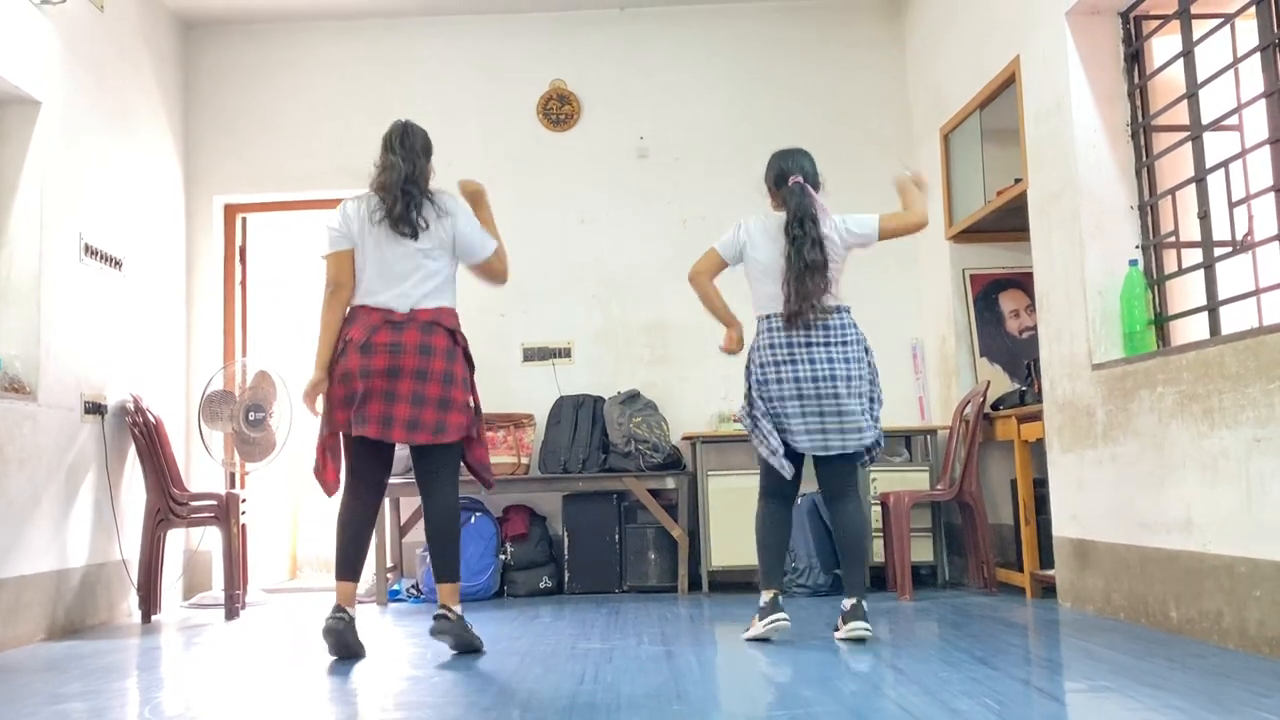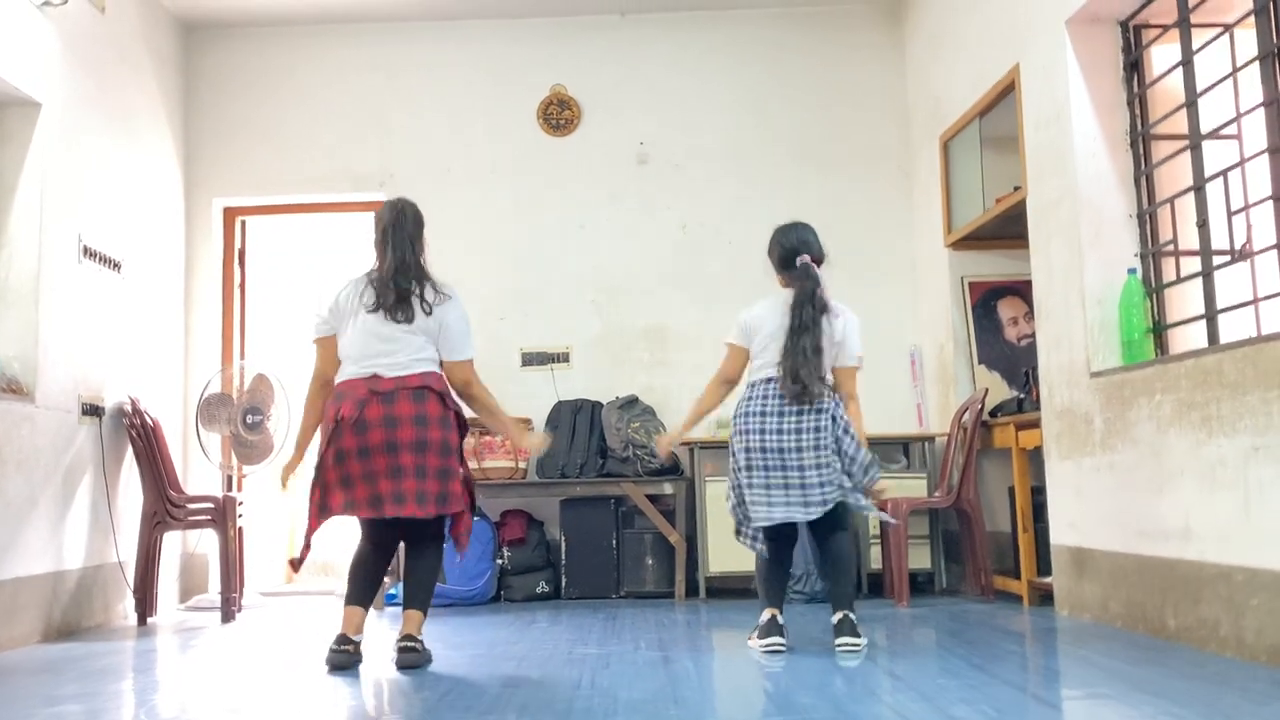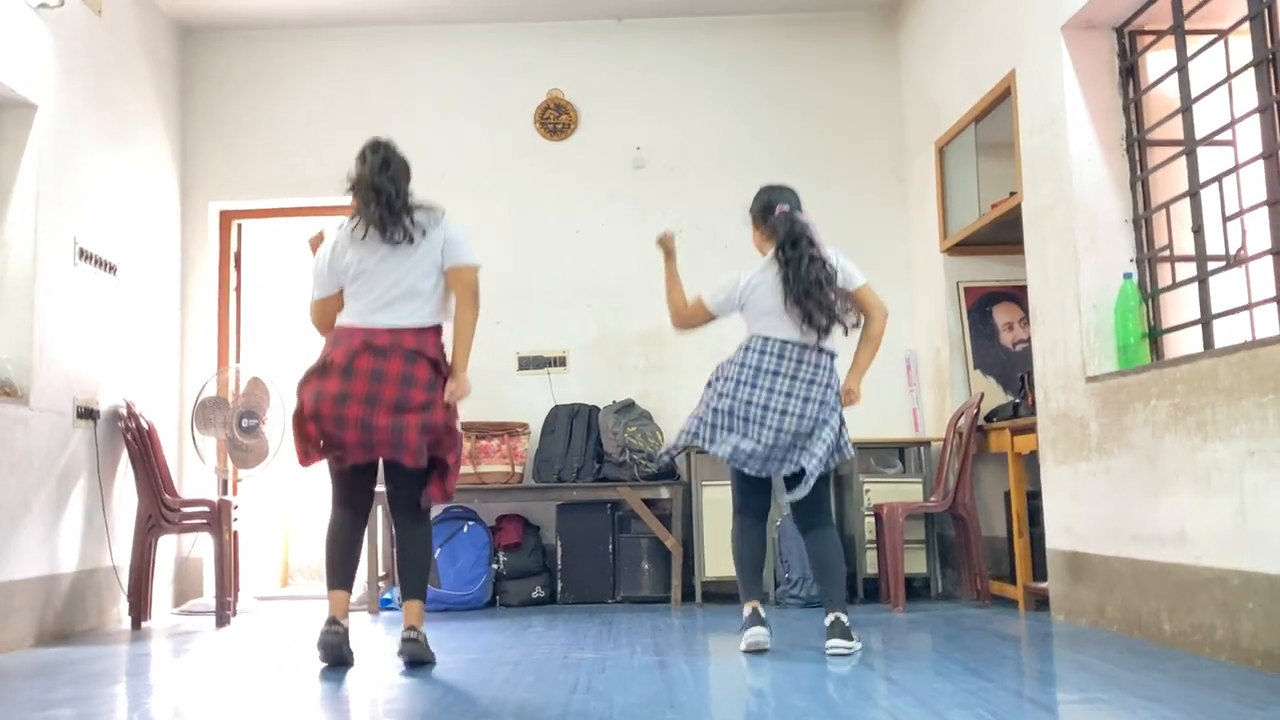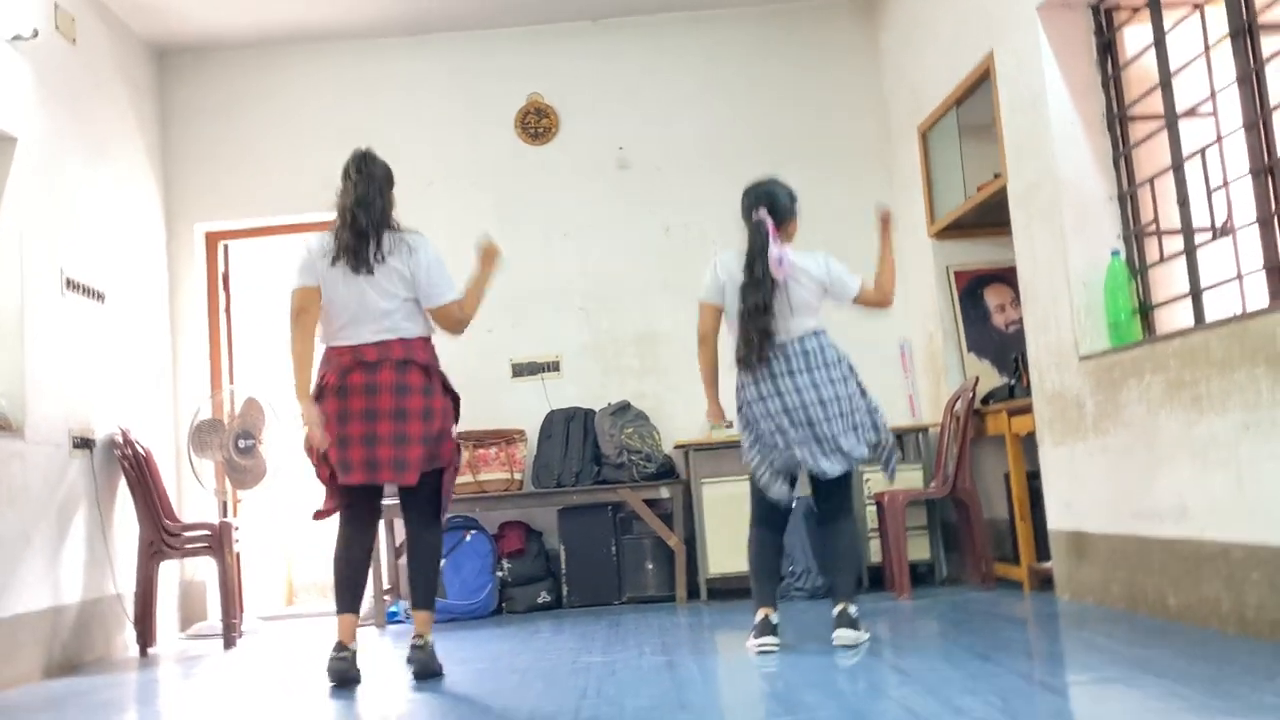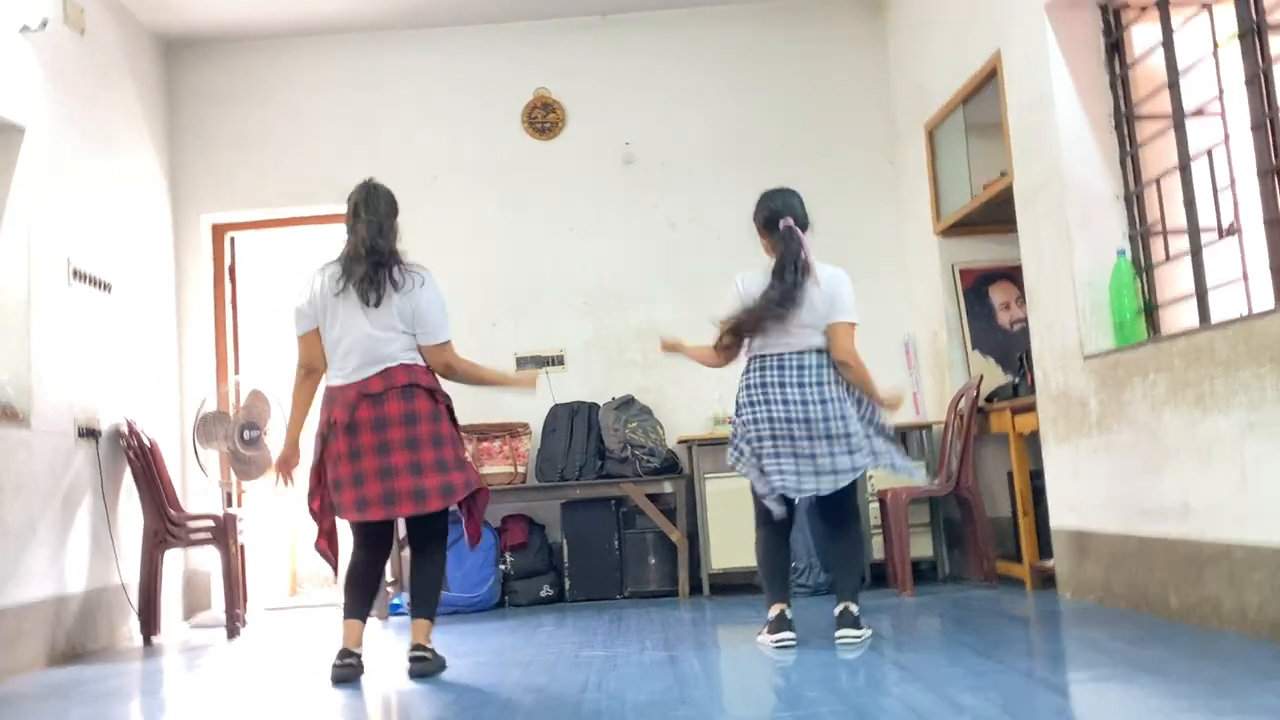
dt=0.4s
person 1, frame 1
left shoulder: (350, 214)
right shoulder: (449, 212)
left elbow: (337, 291)
right elbow: (498, 272)
left wrist: (320, 367)
right wrist: (481, 205)
left hip: (365, 348)
right hip: (431, 349)
left knee: (363, 487)
right knee: (439, 484)
left ankle: (342, 611)
right ankle: (448, 608)
person 1, frame 2
left shoulder: (346, 295)
right shoulder: (442, 299)
left elbow: (323, 377)
right elbow: (461, 379)
left wrist: (299, 447)
right wrist: (511, 427)
left hip: (355, 417)
right hip: (421, 417)
left knee: (376, 539)
right knee: (425, 536)
left ankle: (348, 638)
right ankle: (410, 637)
person 1, frame 3
left shoulder: (342, 238)
right shoulder: (439, 226)
left elbow: (324, 319)
right elbow: (465, 296)
left wrist: (320, 260)
right wrist: (459, 370)
left hip: (350, 367)
right hip: (414, 367)
left knee: (350, 502)
right knee: (411, 503)
left ankle: (337, 620)
right ankle: (412, 626)
person 1, frame 4
left shoulder: (317, 251)
right shoulder: (413, 248)
left elbow: (302, 322)
right elbow: (454, 322)
left wrist: (305, 397)
right wrist: (484, 272)
left hip: (345, 389)
right hip: (407, 383)
left knee: (357, 520)
right knee: (422, 516)
left ankle: (345, 643)
right ankle: (421, 636)
person 1, frame 5
left shoulder: (321, 283)
right shoulder: (416, 282)
left elbow: (310, 368)
right elbow: (441, 361)
left wrist: (291, 439)
right wrist: (506, 378)
left hip: (348, 419)
right hip: (411, 409)
left knee: (370, 544)
right knee: (428, 536)
left ankle: (350, 648)
right ankle: (422, 645)
person 2, frame 1
left shoulder: (750, 230)
right shoulder: (840, 228)
left elbow: (699, 275)
right elbow: (915, 219)
left wrist: (731, 327)
right wrist: (911, 190)
left hip: (777, 360)
right hip: (839, 358)
left knee: (776, 491)
right knee: (843, 491)
left ankle: (770, 600)
right ankle: (854, 605)
person 2, frame 2
left shoulder: (759, 312)
right shoulder: (841, 317)
left elbow: (724, 380)
right elbow: (847, 395)
left wrist: (681, 430)
right wrist: (858, 451)
left hip: (760, 426)
right hip: (817, 428)
left knee: (777, 536)
right knee: (832, 528)
left ankle: (771, 619)
right ankle: (845, 620)
person 2, frame 3
left shoulder: (748, 281)
right shoulder: (831, 264)
left elbow: (681, 318)
right elbow: (875, 315)
left wrist: (669, 260)
right wrist: (853, 382)
left hip: (751, 391)
right hip: (814, 397)
left knee: (750, 511)
right knee: (814, 515)
left ankle: (754, 612)
right ankle: (837, 619)
person 2, frame 4
left shoulder: (726, 268)
right shoulder: (815, 265)
left elbow: (705, 337)
right elbow: (882, 297)
left wrist: (713, 399)
right wrist: (886, 238)
left hip: (765, 396)
right hip: (823, 386)
left knee: (768, 515)
right knee: (836, 510)
left ankle: (765, 618)
right ankle: (845, 611)
person 2, frame 5
left shoulder: (748, 285)
right shoulder: (833, 280)
left elbow: (722, 354)
right elbow: (845, 355)
left wrist: (681, 348)
right wrist: (879, 397)
left hip: (765, 407)
right hip: (826, 403)
left knee: (773, 522)
right knee: (841, 517)
left ankle: (779, 614)
right ankle: (847, 610)
